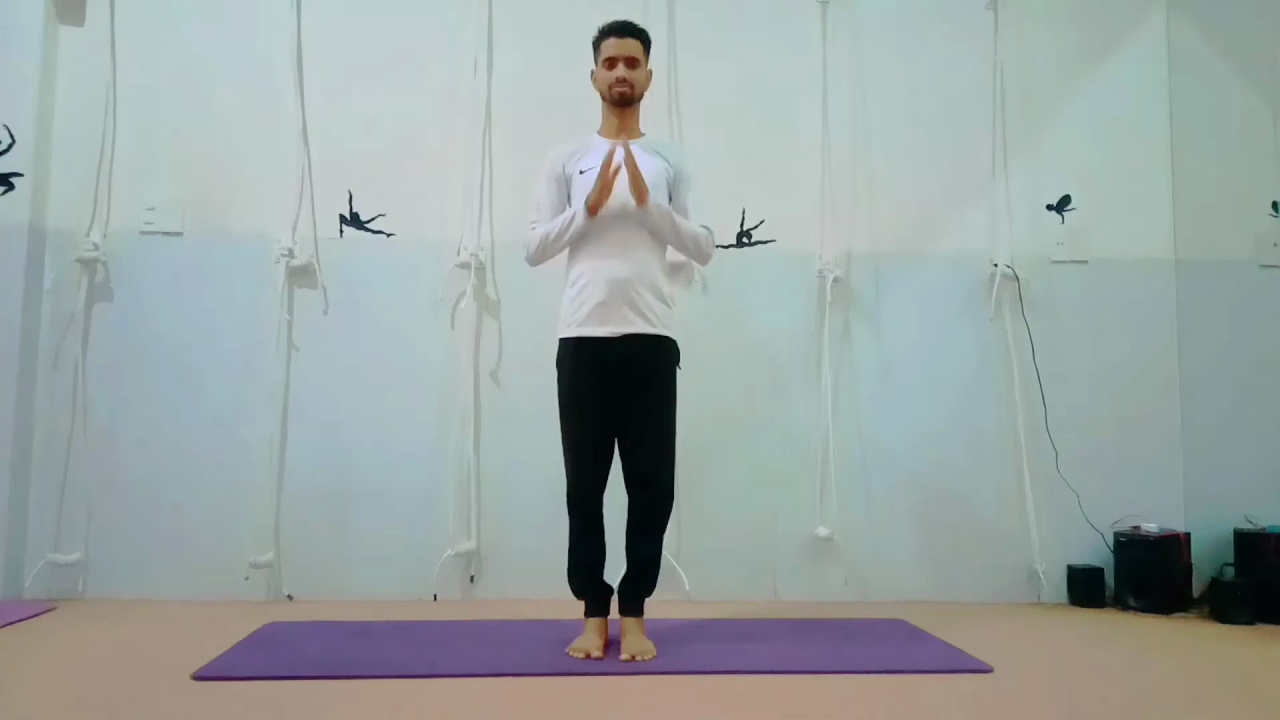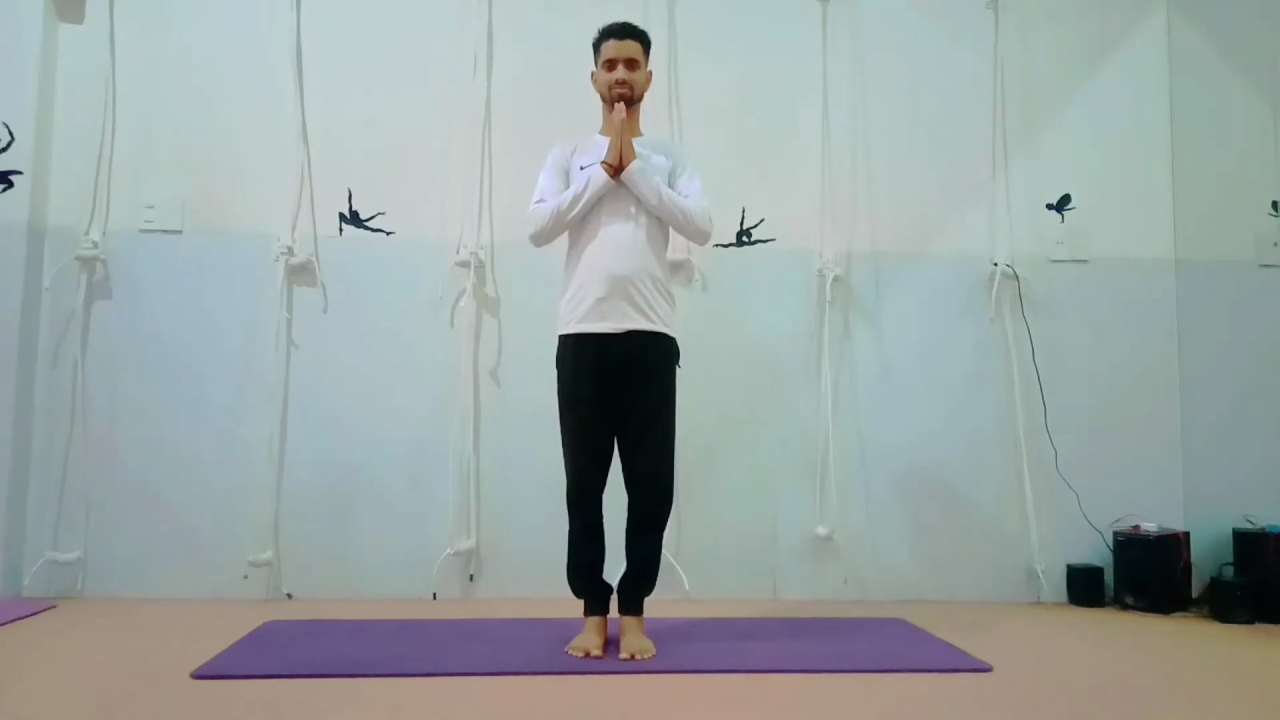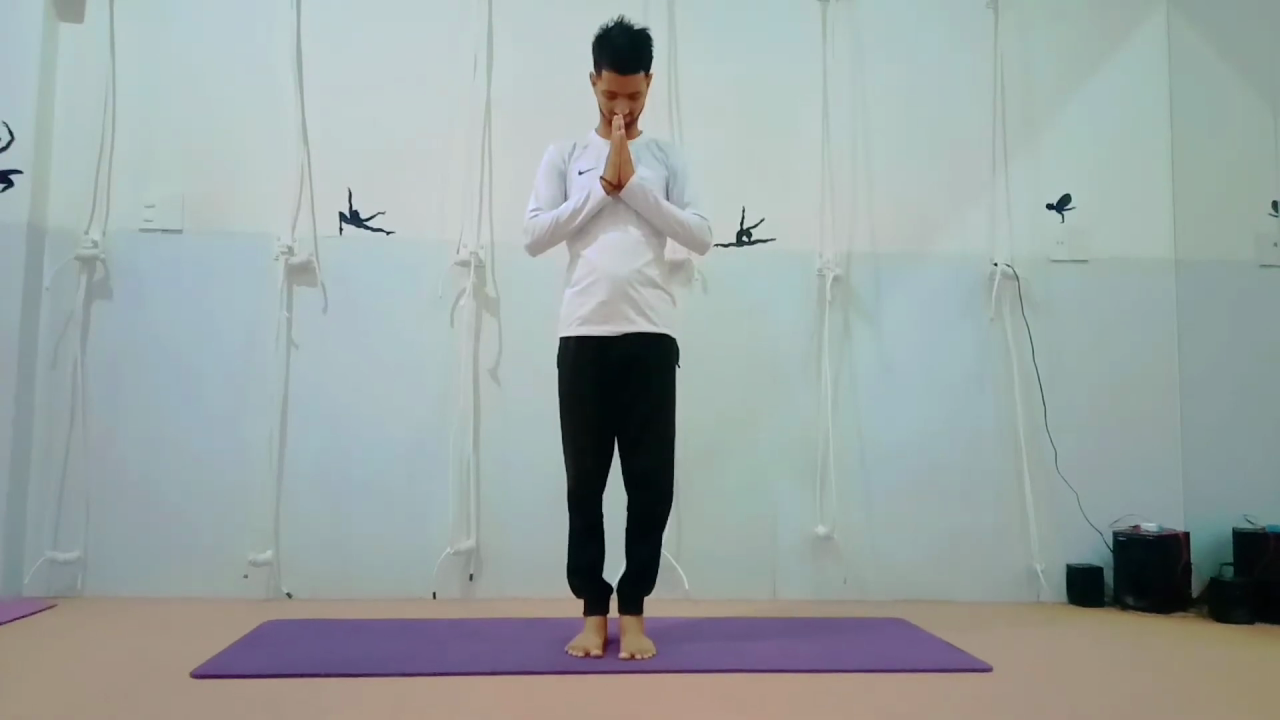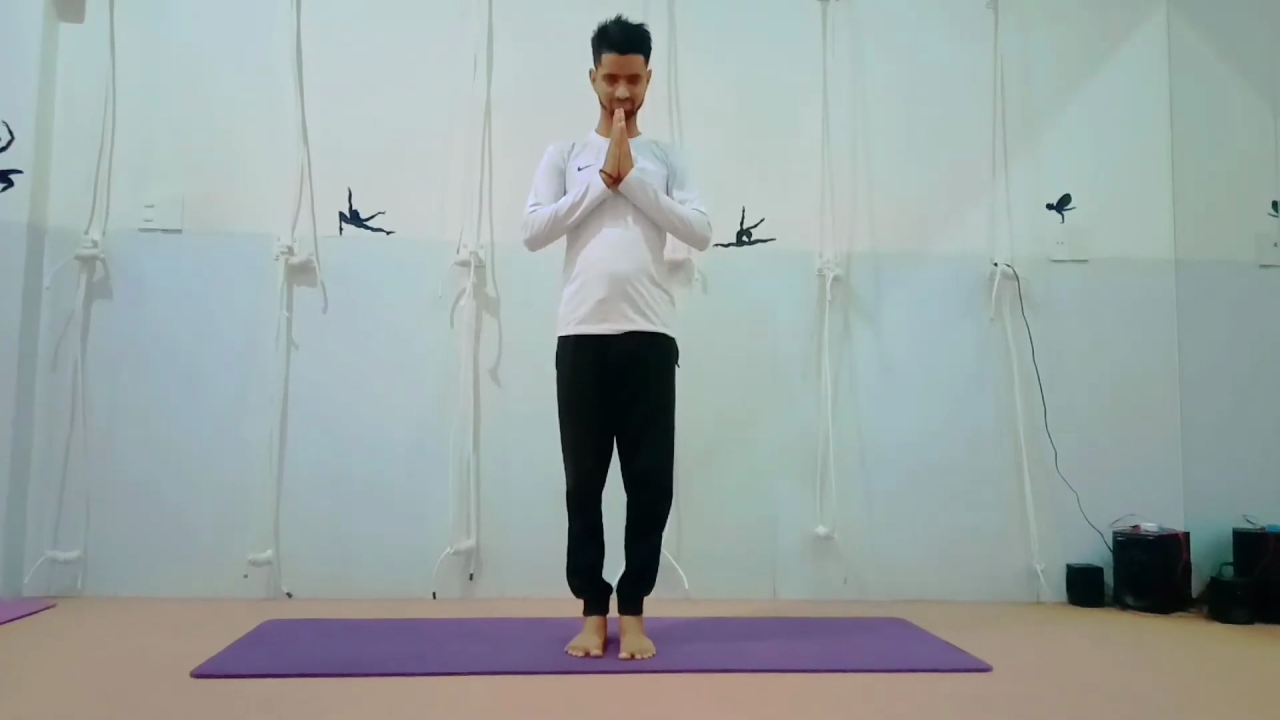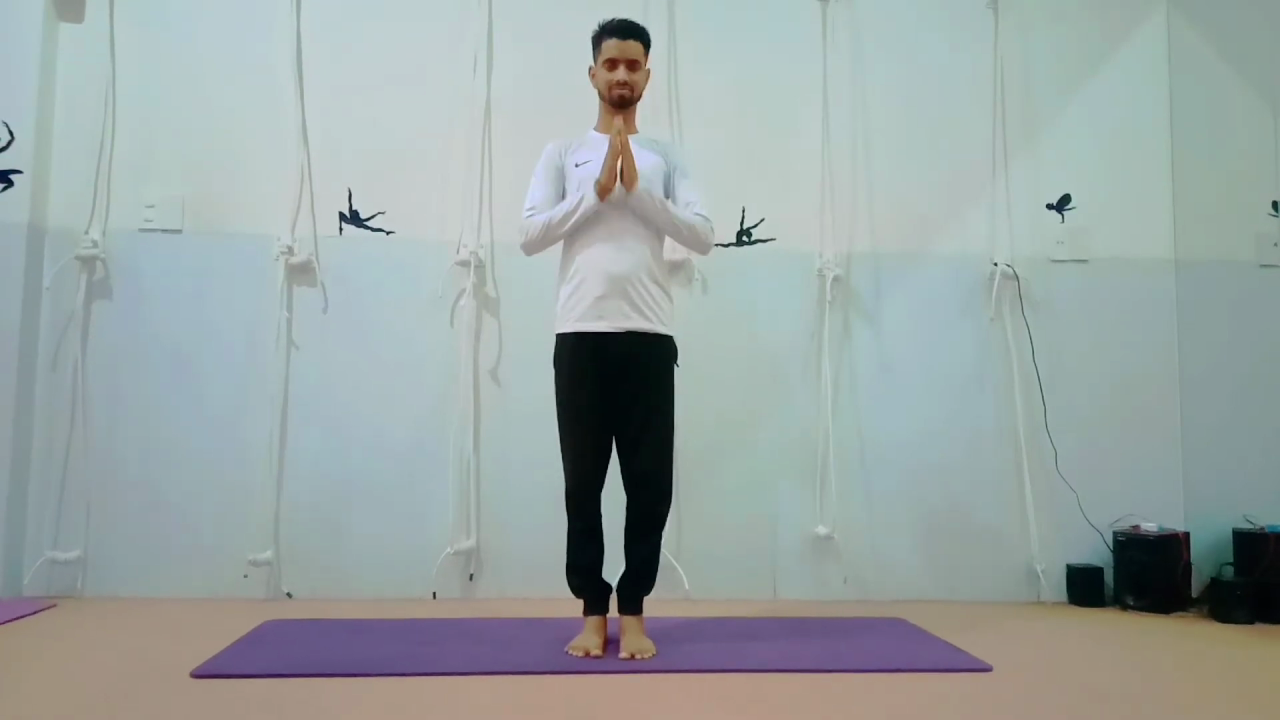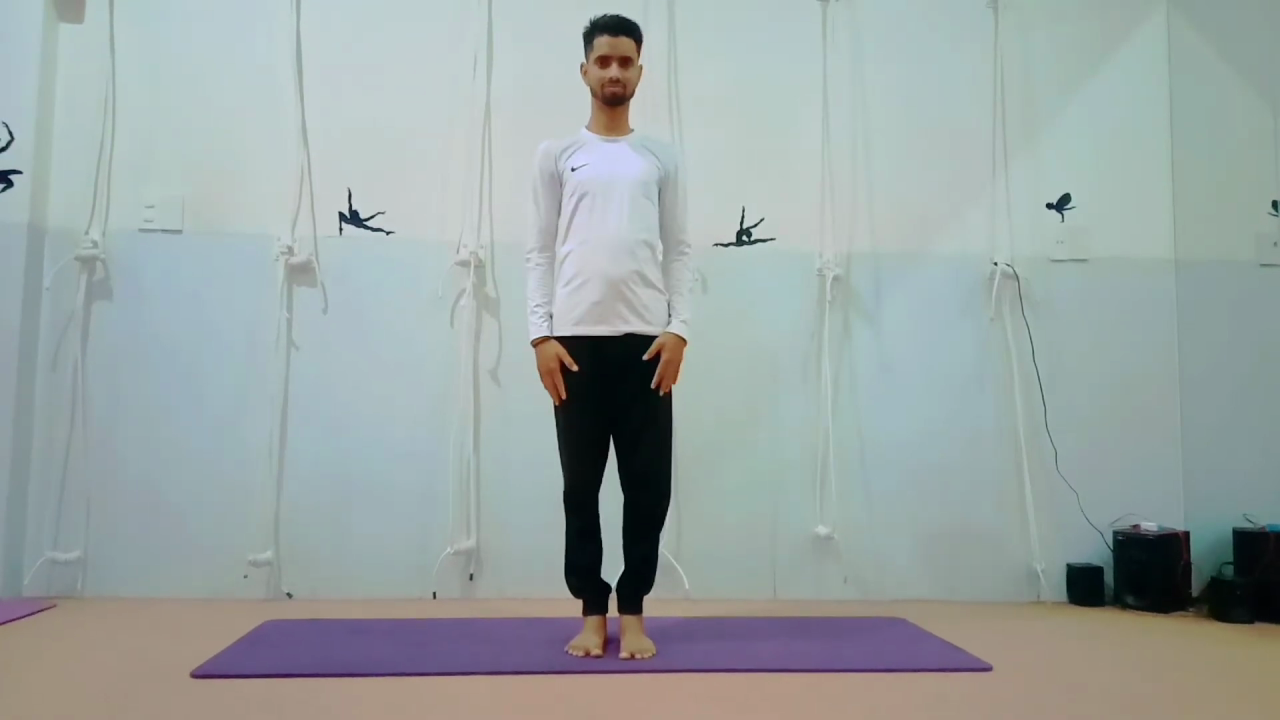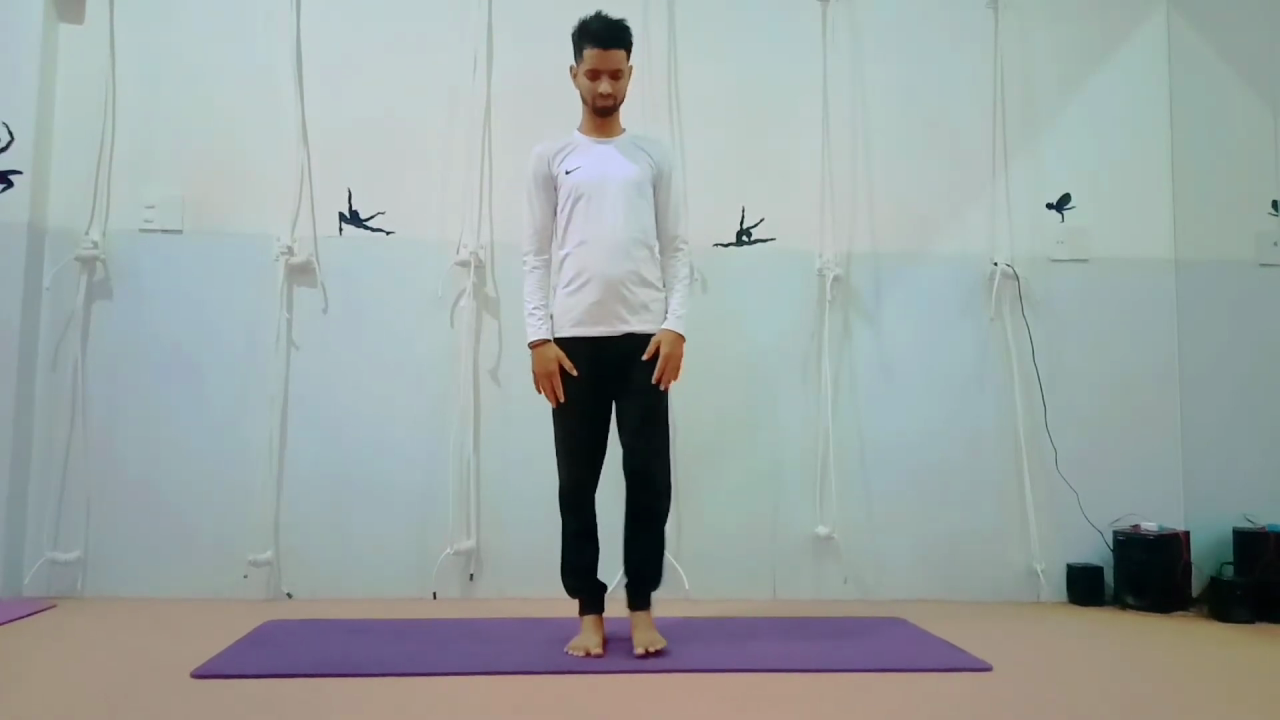
dt=0.7s
person 1, frame 1
left shoulder: (669, 160)
right shoulder: (567, 159)
left elbow: (703, 246)
right elbow: (534, 245)
left wrist: (650, 205)
right wrist: (586, 209)
left hip: (651, 339)
right hip: (583, 339)
left knee: (651, 484)
right knee: (585, 485)
left ankle: (633, 614)
right ankle: (593, 614)
person 1, frame 2
left shoulder: (668, 157)
right shoulder: (568, 155)
left elbow: (701, 226)
right elbow: (538, 227)
left wrist: (633, 169)
right wrist: (604, 169)
left hip: (650, 336)
right hip: (582, 335)
left knee: (651, 481)
right knee: (584, 481)
left ankle: (632, 610)
right ankle: (592, 610)
person 1, frame 3
left shoulder: (666, 158)
right shoulder: (564, 156)
left elbow: (700, 236)
right elbow: (534, 235)
left wrist: (635, 186)
right wrist: (602, 185)
left hip: (650, 338)
right hip: (584, 337)
left knee: (651, 482)
right knee: (585, 482)
left ankle: (632, 611)
right ankle: (593, 611)
person 1, frame 4
left shoulder: (666, 158)
right shoulder: (564, 155)
left elbow: (700, 232)
right elbow: (533, 231)
left wrist: (633, 178)
right wrist: (601, 180)
left hip: (649, 338)
right hip: (582, 338)
left knee: (651, 482)
right knee: (583, 482)
left ankle: (632, 611)
right ankle: (593, 611)
person 1, frame 5
left shoulder: (667, 158)
right shoulder: (561, 154)
left elbow: (703, 235)
right elbow: (531, 234)
left wrist: (641, 188)
right wrist: (595, 189)
left hip: (648, 336)
right hip: (580, 335)
left knee: (649, 481)
right knee: (582, 481)
left ankle: (632, 612)
right ankle: (592, 610)
person 1, frame 6
left shoulder: (661, 157)
right shoulder: (557, 155)
left elbow: (678, 250)
right elbow: (540, 251)
left wrist: (678, 328)
right wrist: (541, 334)
left hip: (645, 339)
right hip: (577, 339)
left knee: (648, 483)
right knee: (581, 484)
left ankle: (632, 611)
right ankle: (592, 611)
person 1, frame 7
left shoulder: (653, 156)
right shoulder: (550, 158)
left elbow: (674, 248)
right elbow: (537, 256)
left wrist: (675, 325)
right wrist: (539, 337)
left hip: (643, 337)
right hip: (574, 340)
left knee: (649, 476)
right knee: (577, 483)
left ankle: (640, 607)
right ankle: (589, 612)
